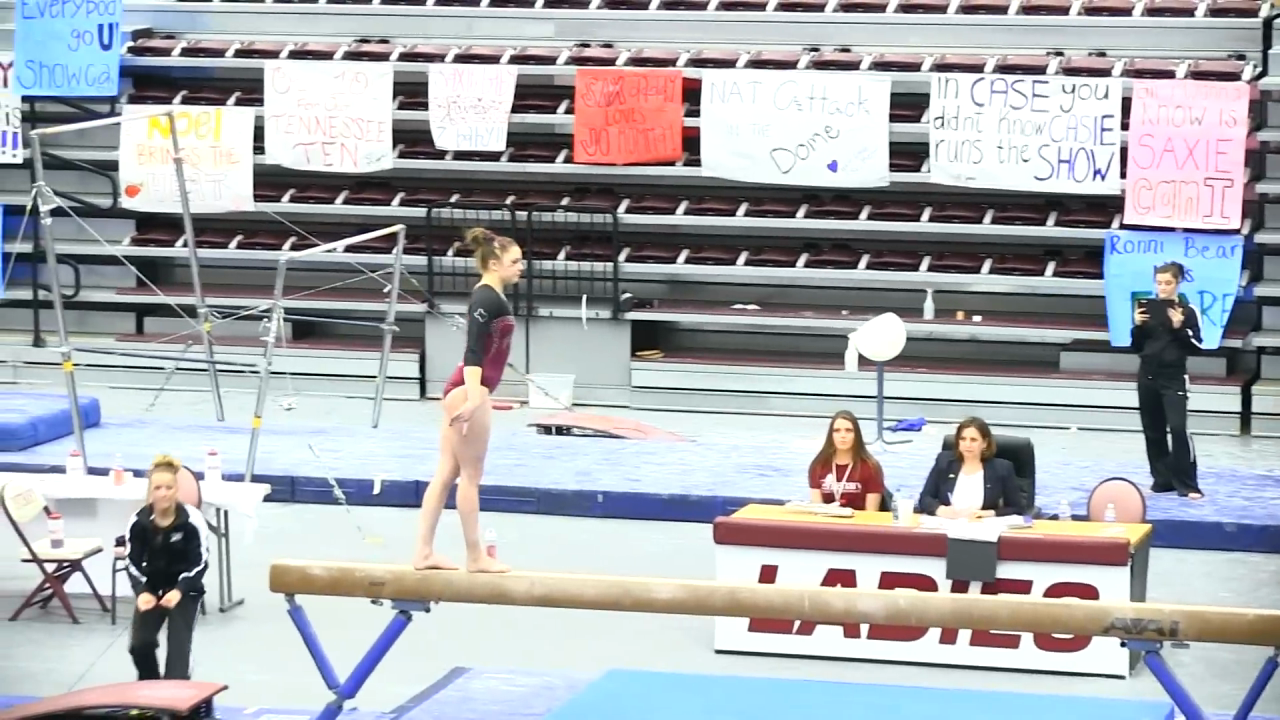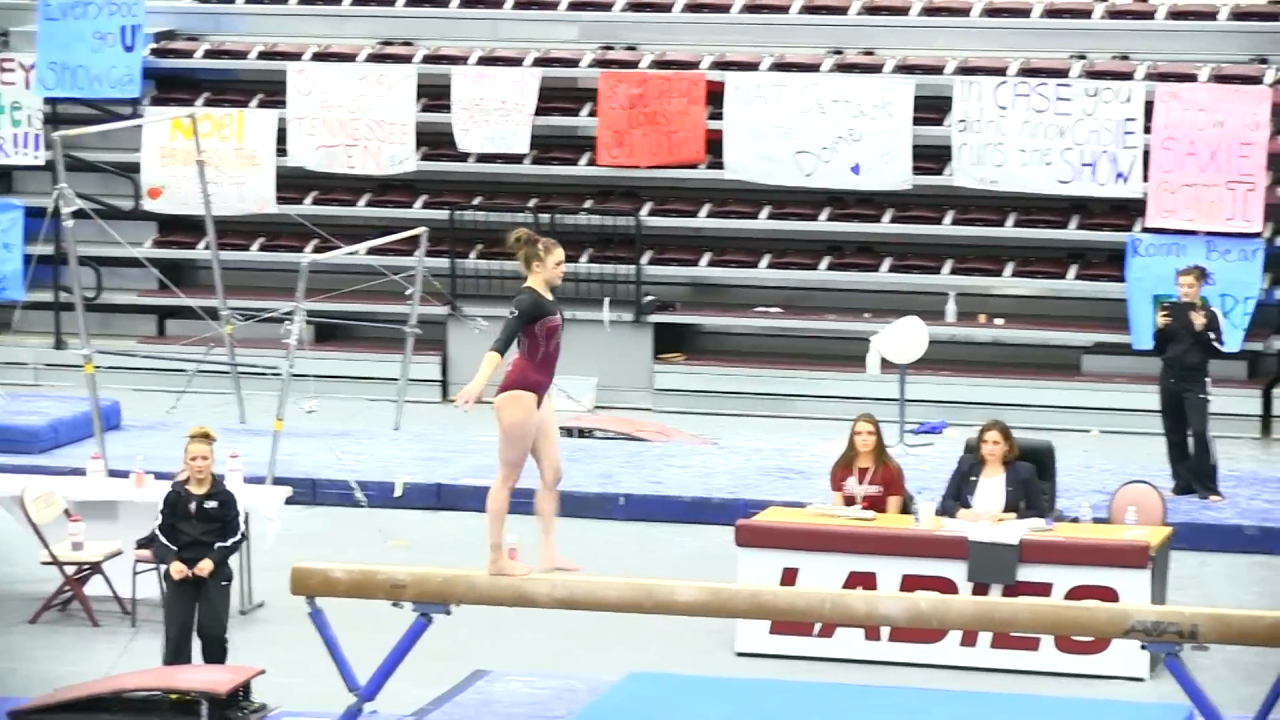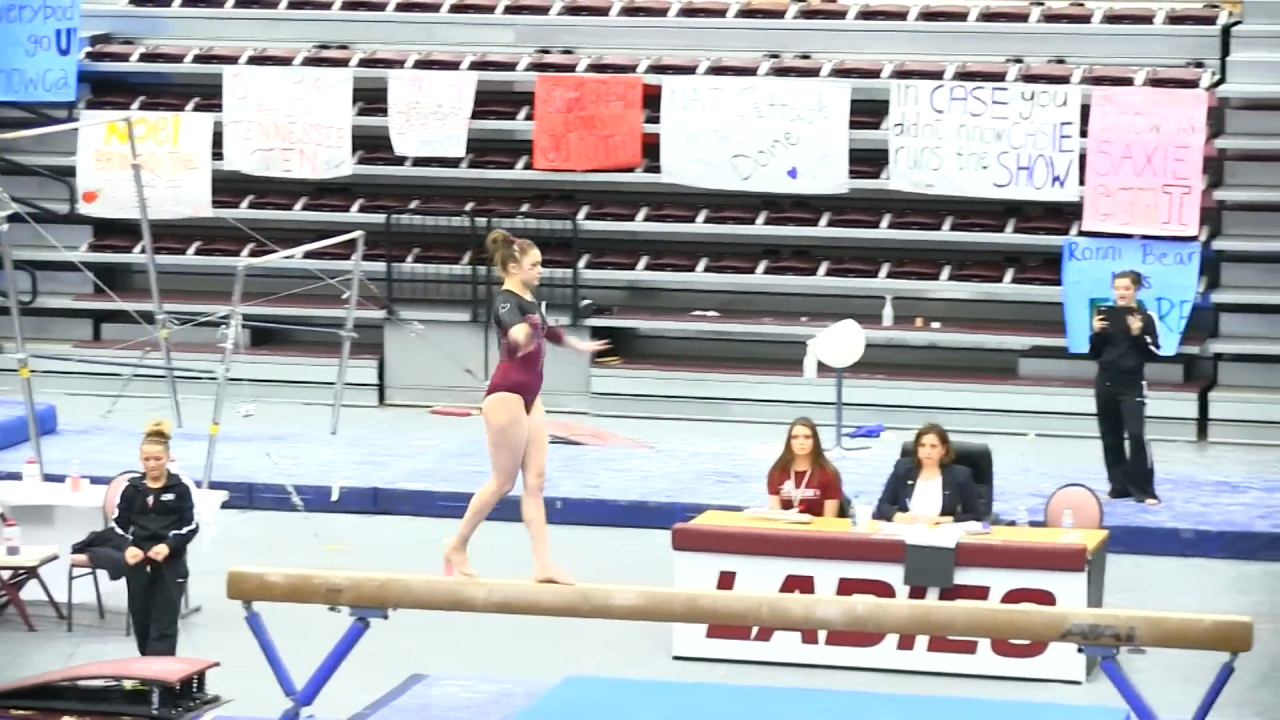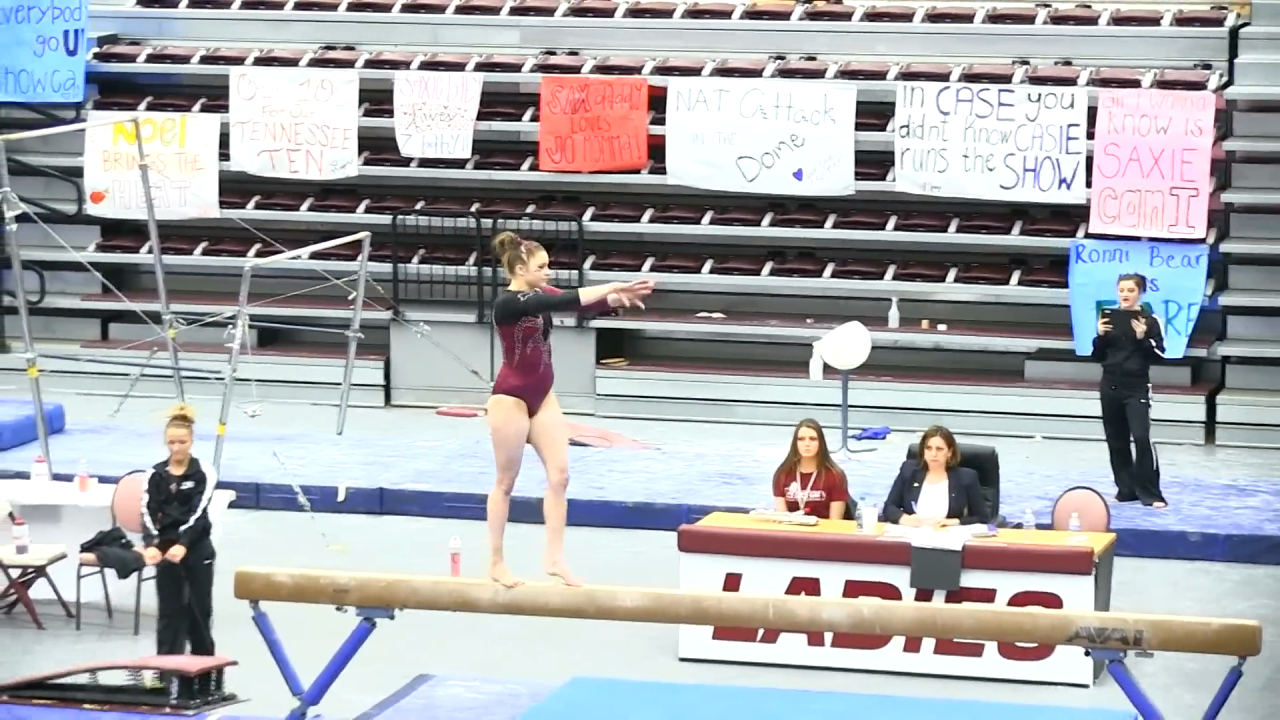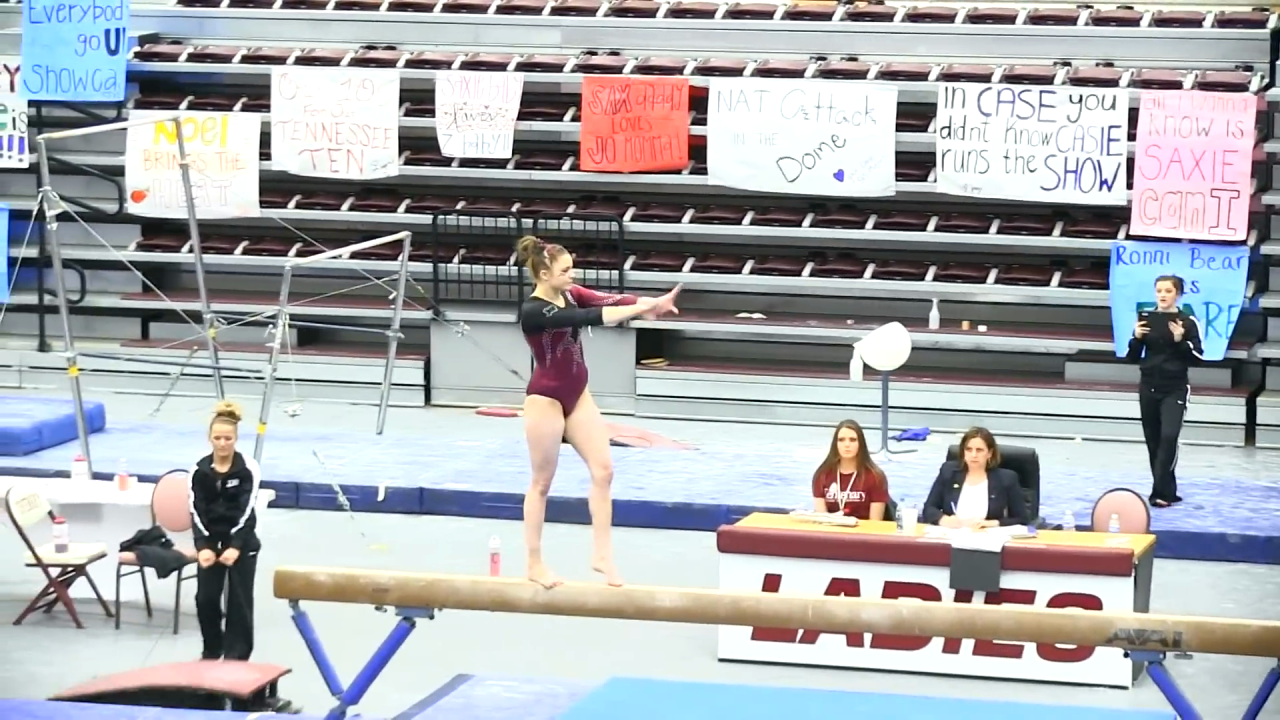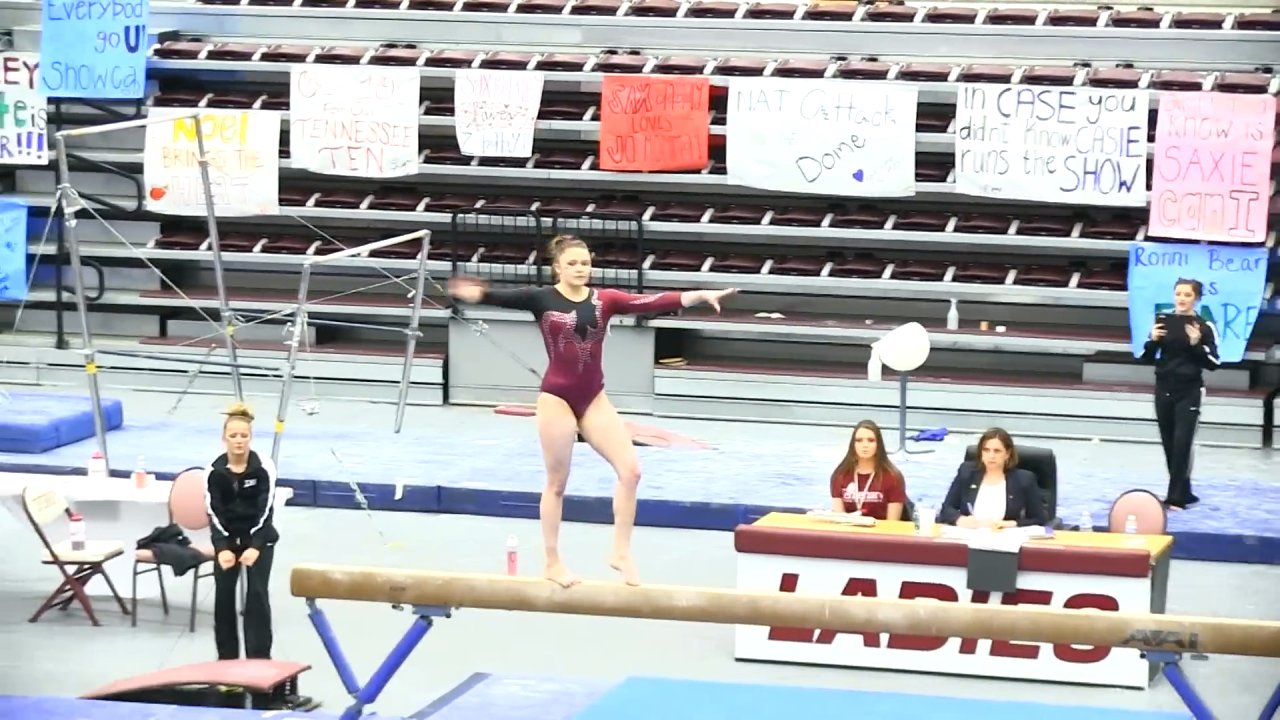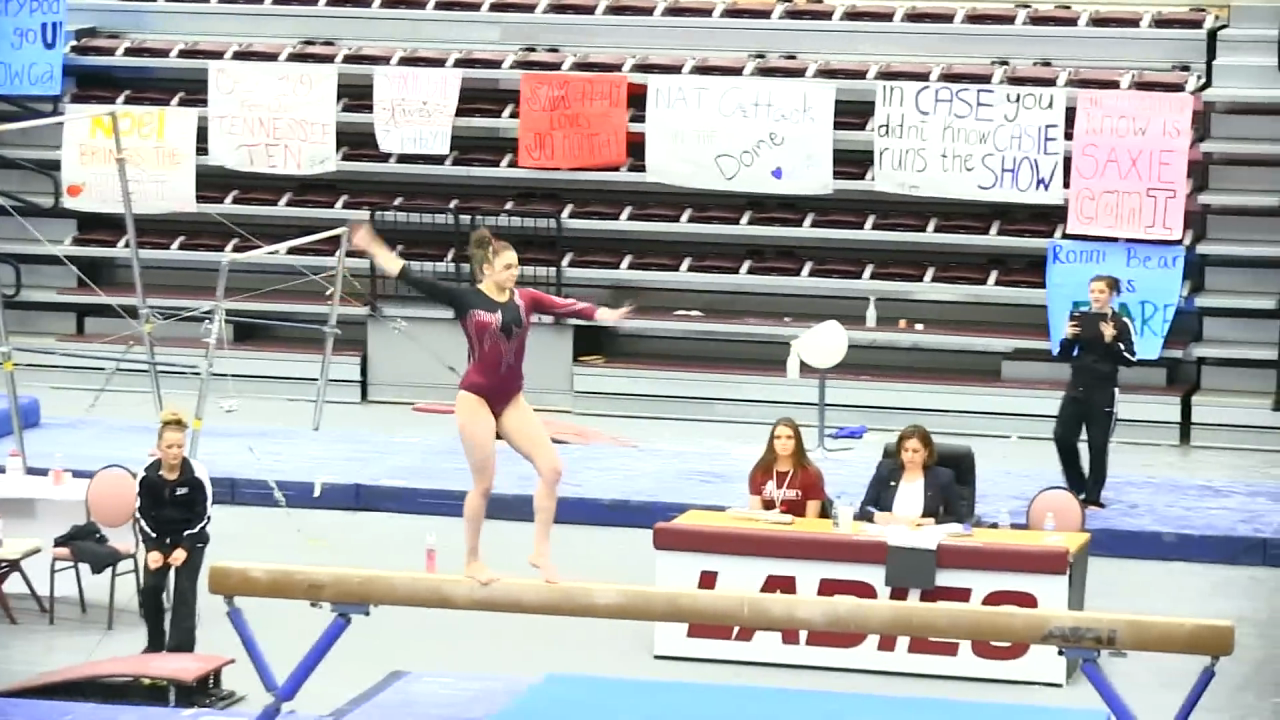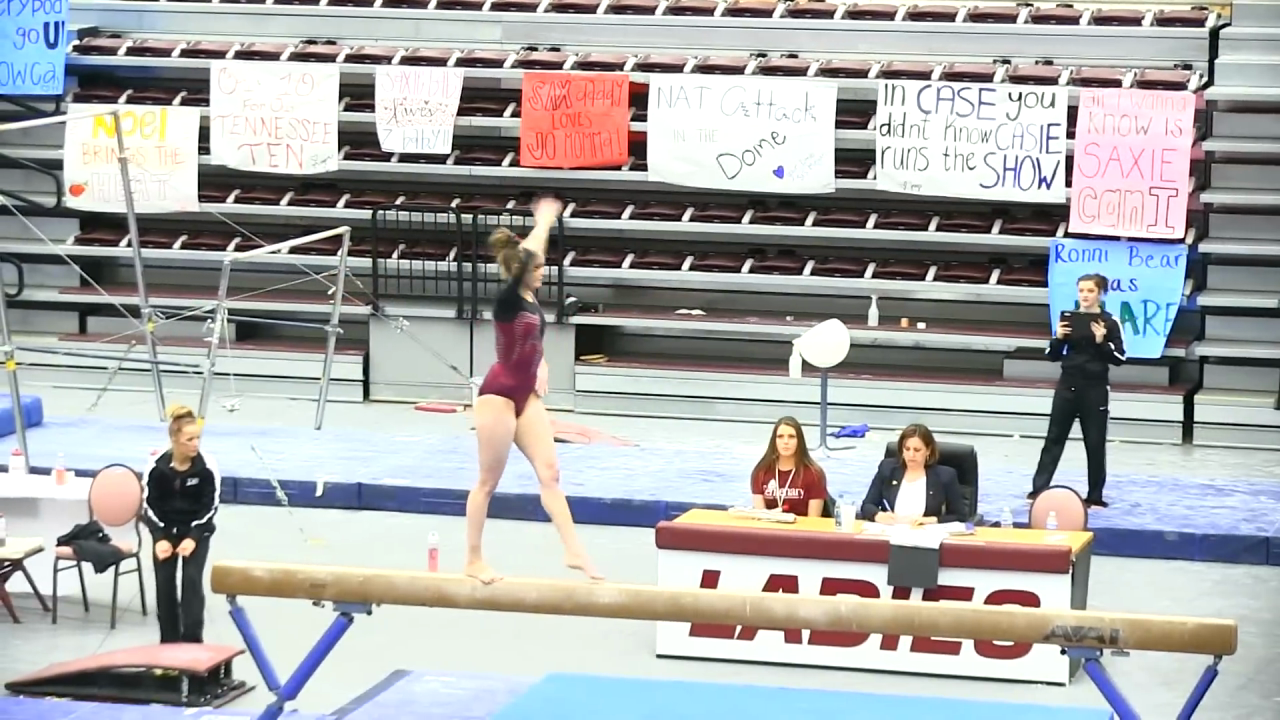
dt=0.4s
person 1, frame 1
left shoulder: (493, 295)
right shoulder: (487, 299)
right elbow: (474, 350)
right wrist: (473, 397)
left hip: (466, 389)
right hip: (470, 390)
left knee: (446, 473)
right knee: (470, 475)
left ankle: (424, 551)
right ankle: (476, 556)
person 1, frame 2
left shoulder: (544, 297)
right shoulder: (526, 300)
right elbow: (501, 343)
right wrist: (478, 382)
left hip: (535, 394)
right hip: (517, 394)
left knee: (552, 474)
right knee: (508, 476)
left ankle: (549, 552)
right ankle: (497, 557)
person 1, frame 3
left shoulder: (529, 299)
right shoulder: (508, 301)
left elbow: (545, 328)
right elbow: (511, 322)
left wrist: (578, 344)
right wrist: (518, 335)
left hip: (529, 398)
right hip: (507, 397)
left knee: (536, 481)
right knee: (503, 483)
left ankle: (544, 564)
right ankle: (456, 548)
person 1, frame 4
left shoulder: (542, 292)
right shoulder: (506, 303)
left elbow: (585, 302)
right elbow: (566, 301)
left wrist: (618, 295)
right wrist: (612, 288)
left hip: (542, 397)
right hip: (510, 399)
left knee: (559, 475)
right knee: (505, 481)
left ankle: (555, 558)
right ankle: (496, 562)
person 1, frame 5
left shoulder: (572, 295)
right shoulder: (534, 311)
left elbow: (612, 300)
right elbow: (589, 317)
left wrist: (651, 300)
right wrist: (639, 308)
left hip: (578, 395)
right hip: (546, 399)
left knee: (603, 470)
right knee: (541, 482)
left ankle: (602, 554)
right ankle: (534, 563)
person 1, frame 6
left shoulder: (604, 299)
right shoulder: (542, 299)
left elbow: (656, 303)
right elbow: (494, 295)
left wrist: (705, 294)
right wrist: (466, 290)
left hip: (593, 397)
right hip: (557, 397)
left knee: (630, 471)
right knee: (557, 483)
left ankle: (621, 553)
right ankle: (552, 562)
person 1, frame 7
left shoulder: (524, 298)
right shoulder: (465, 298)
left elbow: (567, 307)
right elbow: (410, 277)
left wrist: (602, 313)
right wrist: (372, 246)
left hip: (513, 401)
right hip: (476, 399)
left knee: (551, 470)
right knee: (483, 483)
left ankle: (541, 553)
right ankle: (472, 561)
person 1, frame 8
left shoulder: (528, 299)
right shoulder: (507, 299)
right elbow: (523, 260)
left wrist: (541, 368)
right wrist: (543, 221)
left hip: (526, 397)
right hip: (498, 396)
left knee: (549, 473)
right knee: (488, 481)
left ankle: (575, 552)
right ankle: (474, 560)
person 2, frame 1
left shoulder: (192, 520)
right shoulder: (139, 521)
left elbow: (200, 563)
right elbow: (133, 562)
left wrist: (179, 590)
right wrist: (141, 591)
left hip: (185, 589)
right hip: (152, 587)
left knee: (179, 645)
right knee: (140, 644)
person 2, frame 2
left shoulder: (225, 495)
right shoulder: (174, 494)
left elbow: (236, 535)
right elbow: (162, 533)
left wrist: (213, 560)
right wrist: (171, 561)
left hip: (214, 571)
right hip: (180, 570)
left knee: (212, 631)
right knee: (176, 632)
person 2, frame 3
left shoulder: (183, 487)
right shoulder: (130, 488)
left elbow: (191, 525)
right elbow: (118, 524)
left wrist: (168, 545)
right wrist: (128, 547)
left hip: (171, 565)
right hip: (138, 565)
left knee: (163, 629)
right knee: (142, 625)
person 2, frame 4
left shoulder: (204, 472)
right shoulder: (156, 474)
left elbow: (198, 512)
right elbow: (149, 512)
left wrist: (183, 544)
right wrist: (150, 544)
left hip: (197, 548)
right hip: (166, 547)
left knee: (198, 607)
right knee: (168, 608)
left ankle: (202, 660)
person 2, frame 5
left shoulder: (248, 468)
right shoulder: (200, 470)
left elbow: (247, 511)
right elbow: (196, 511)
left wrist: (236, 546)
right wrist: (202, 546)
left hip: (242, 543)
right hip: (211, 542)
left knee: (239, 602)
right knee: (206, 598)
left ankle: (236, 660)
right ankle: (212, 652)
person 2, frame 6
left shoulder: (263, 466)
right shoulder: (215, 470)
left elbow: (265, 509)
right elbow: (214, 511)
left wrist: (255, 546)
right wrist: (222, 547)
left hip: (259, 537)
right hip: (227, 538)
left knee: (257, 594)
right knee: (223, 595)
left ankle: (259, 657)
right ankle: (227, 656)
person 2, frame 7
left shoulder: (197, 474)
right shoulder: (147, 476)
left elbow: (203, 515)
right elbow: (143, 514)
left wrist: (184, 548)
right wrist: (152, 548)
left hip: (190, 539)
right hip: (158, 538)
left knee: (184, 594)
right knee: (150, 589)
left ankle: (179, 651)
right ankle: (156, 641)
person 2, frame 8
left shoulder: (207, 466)
right shoulder: (157, 467)
left elbow: (210, 505)
right elbow: (150, 505)
left wrist: (193, 537)
right wrist: (160, 538)
left hip: (197, 529)
right hip: (165, 529)
left knee: (192, 581)
right knee: (164, 584)
left ankle: (192, 640)
right ankle: (170, 640)
person 3, frame 1
left shoulder: (1187, 311)
right shoulder: (1147, 308)
left elbow: (1196, 346)
right elbow: (1137, 347)
left wrist: (1179, 328)
right wrist: (1137, 326)
left hip: (1173, 378)
right hip: (1148, 377)
left knee: (1178, 429)
right knee: (1153, 431)
left ankle: (1187, 483)
right ankle: (1162, 478)
person 3, frame 2
left shoulder: (1209, 314)
right shoulder: (1170, 312)
left elbow: (1217, 350)
right elbow: (1159, 350)
left wrist: (1201, 331)
right wrist: (1159, 329)
left hip: (1195, 381)
right hip: (1170, 379)
left knee: (1199, 431)
right knee: (1174, 433)
left ankle: (1207, 486)
right ankle: (1183, 481)
person 3, frame 3
left shoulder: (1145, 318)
right shoulder: (1106, 316)
left elbow: (1153, 353)
right elbow: (1095, 354)
left wrist: (1138, 334)
right wrist: (1096, 333)
left hip: (1131, 384)
right hip: (1105, 383)
left knee: (1136, 435)
right knee: (1110, 436)
left ankle: (1143, 489)
right ankle: (1120, 484)
person 3, frame 4
left shoulder: (1149, 321)
right shoulder: (1109, 318)
left elbow: (1158, 356)
right elbow: (1098, 356)
left wrist: (1143, 338)
right wrist: (1100, 336)
left hip: (1136, 387)
right hip: (1110, 386)
left knee: (1141, 437)
right knee: (1116, 440)
left ankle: (1150, 492)
right ankle: (1126, 488)
person 3, frame 5
left shoulder: (1187, 322)
right shoulder: (1146, 319)
left elbow: (1197, 357)
right elbow: (1133, 358)
left wrist: (1180, 340)
right wrist: (1136, 338)
left hip: (1175, 389)
right hip: (1148, 387)
left knee: (1168, 437)
right knee: (1153, 440)
left ankle: (1161, 492)
right ankle: (1167, 490)
person 3, frame 6
left shoulder: (1204, 327)
right shoulder: (1163, 321)
left elbow: (1213, 363)
right elbow: (1147, 358)
left wrist: (1196, 344)
right wrist: (1152, 341)
left hip: (1189, 392)
right hip: (1163, 390)
left knee: (1181, 443)
right knee: (1169, 444)
left ankle: (1176, 497)
right ankle: (1183, 492)
person 3, frame 7
left shoulder: (1121, 324)
right shoulder: (1079, 319)
left elbow: (1129, 359)
right elbow: (1064, 356)
left wrist: (1111, 342)
right wrist: (1068, 338)
left hip: (1104, 390)
right hip: (1076, 387)
left knee: (1098, 444)
right knee: (1063, 437)
left ankle: (1093, 496)
right ankle: (1077, 483)
person 3, frame 8
left shoulder: (1109, 322)
right shoulder: (1067, 319)
left elbow: (1119, 358)
right elbow: (1053, 355)
left wrist: (1102, 341)
right wrist: (1058, 338)
left hip: (1095, 389)
right hip: (1066, 387)
left knee: (1095, 443)
right knee: (1054, 438)
left ankle: (1095, 496)
right ankle: (1039, 488)
